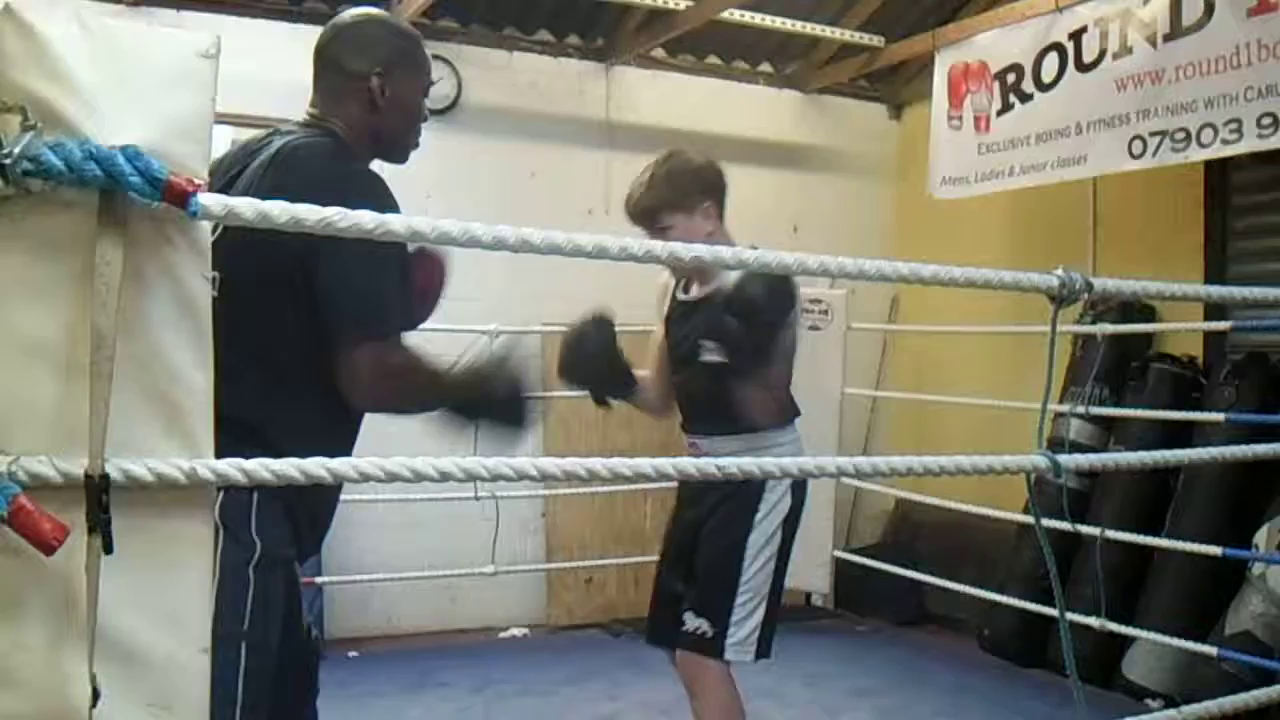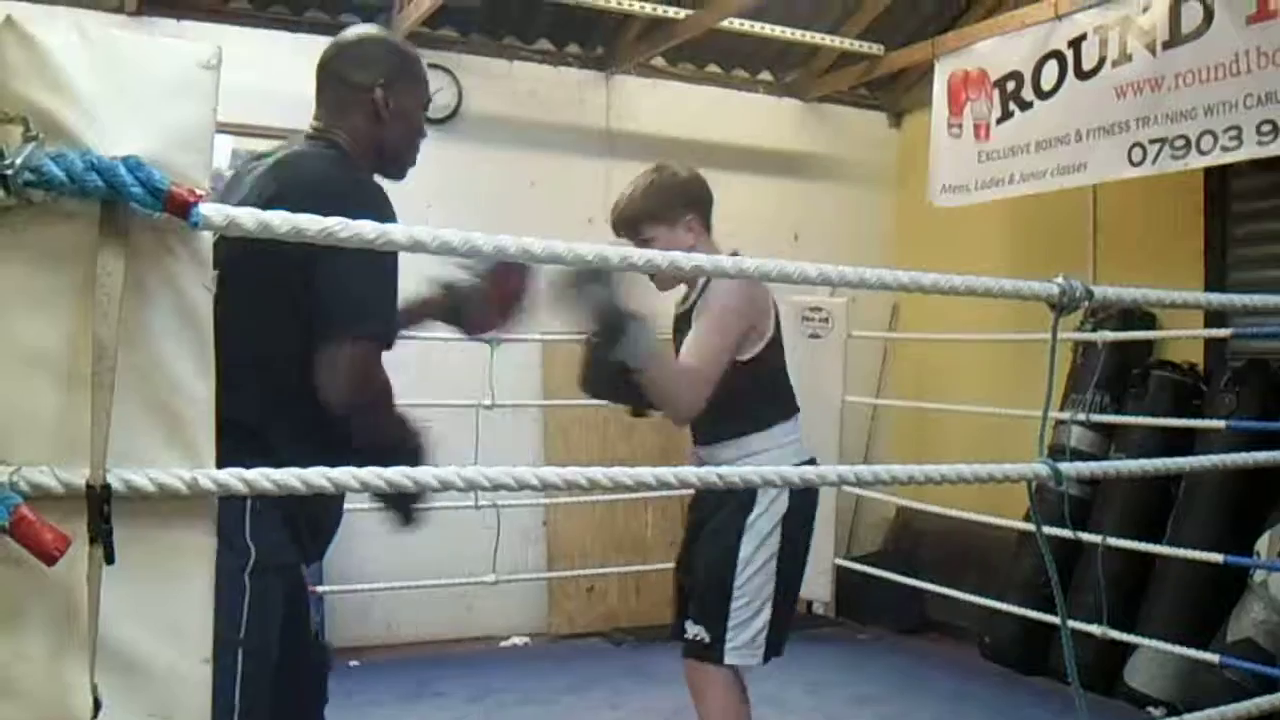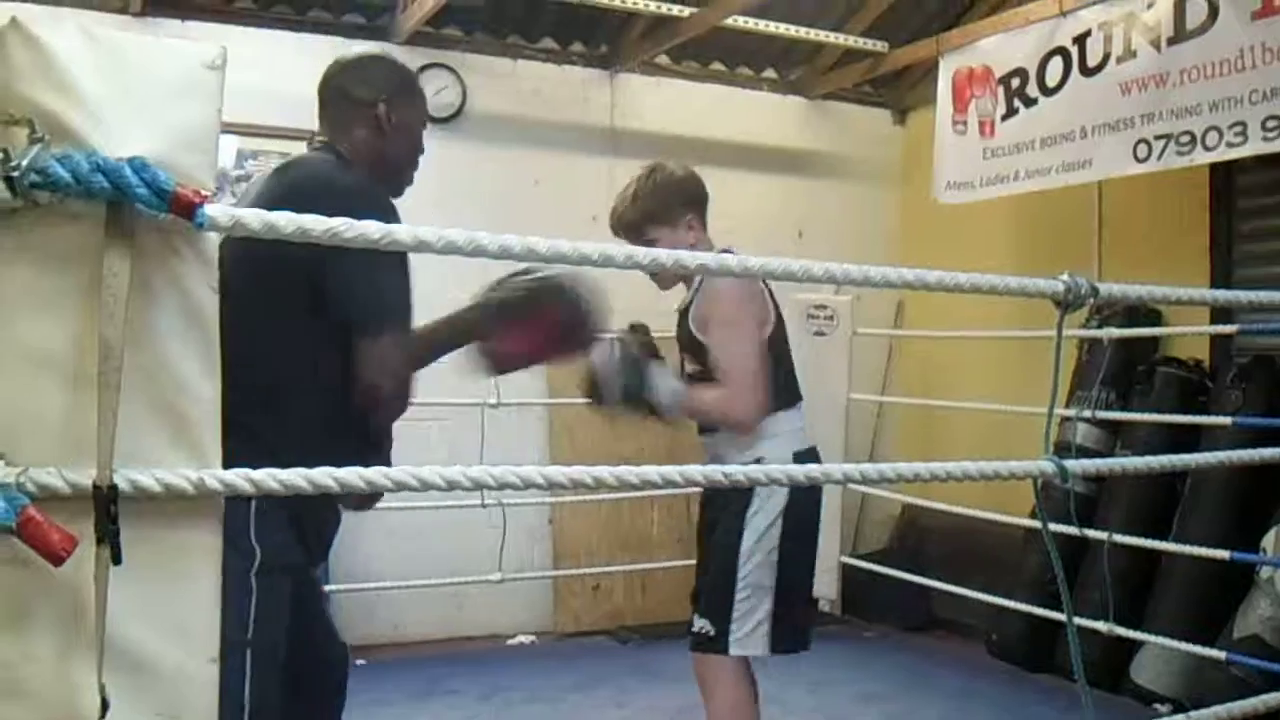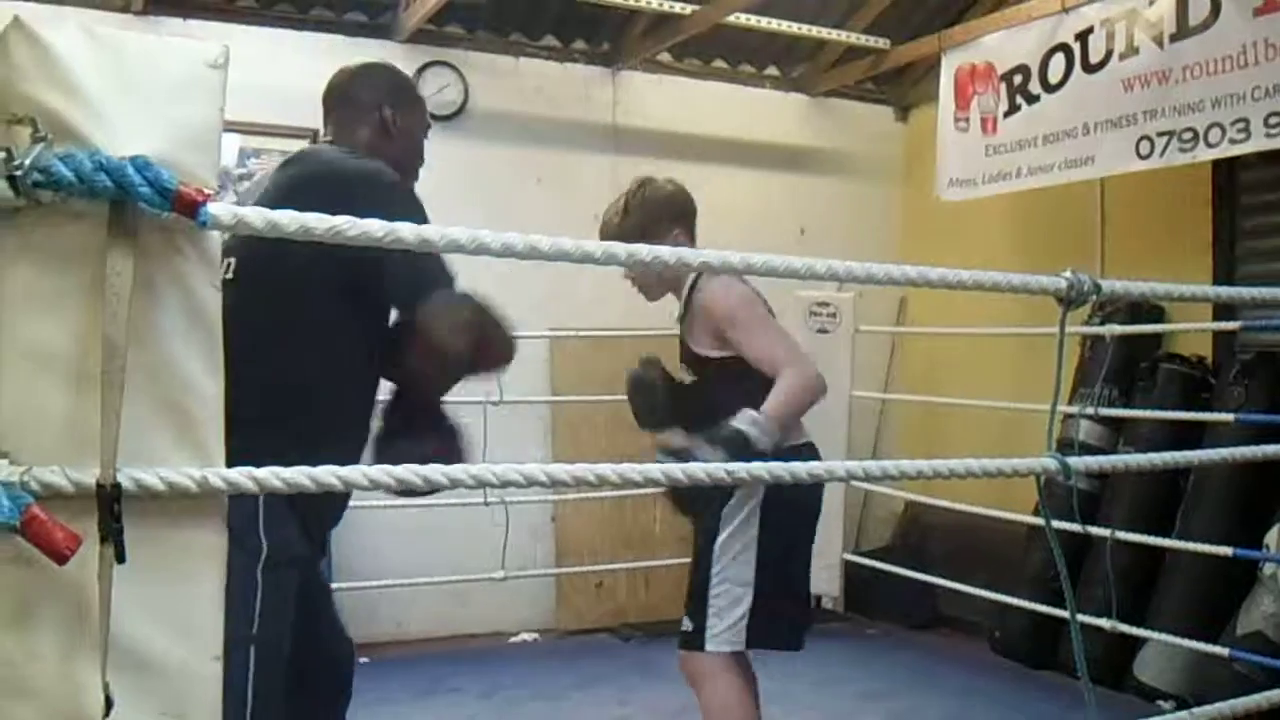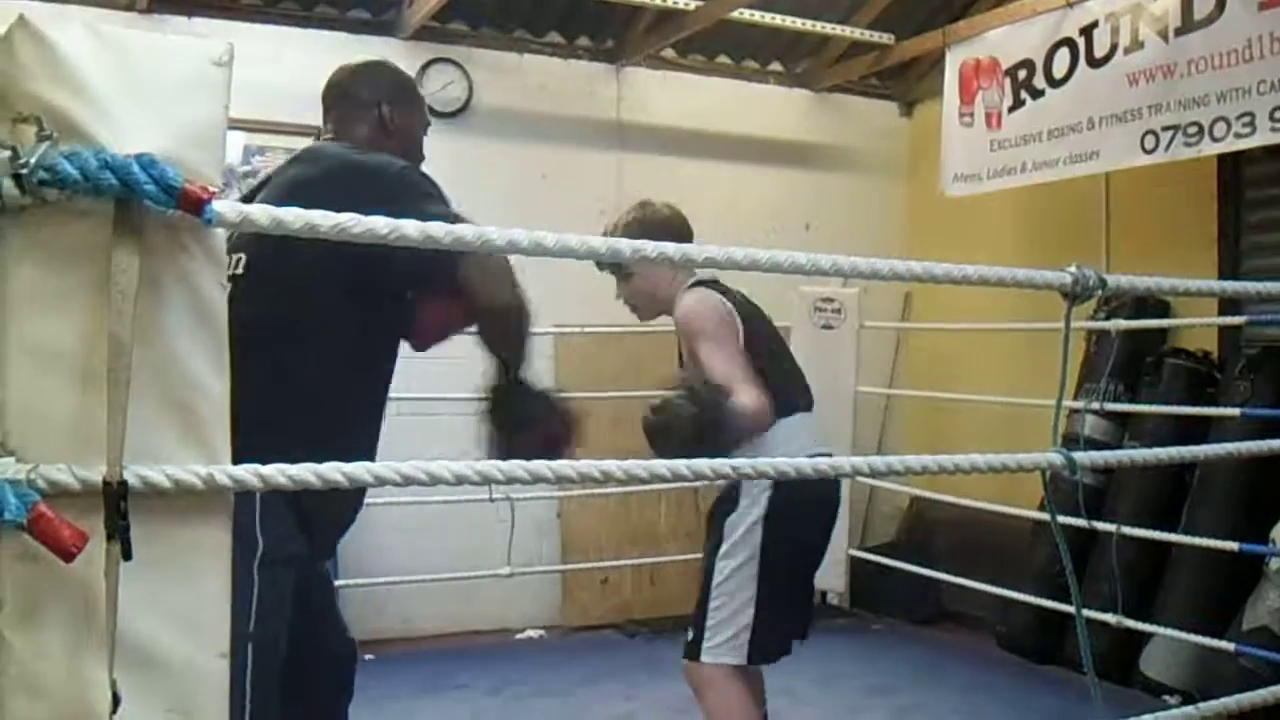
dt=0.1s
person 1, frame 1
left shoulder: (250, 160)
right shoulder: (349, 189)
right elbow: (369, 372)
left wrist: (380, 302)
right wrist: (476, 388)
left hip: (235, 479)
right hip: (239, 491)
person 1, frame 2
left shoulder: (268, 174)
right shoulder: (349, 199)
right elbow: (344, 382)
left wrist: (433, 306)
right wrist: (400, 451)
left hip: (243, 490)
right hip: (243, 499)
person 1, frame 3
left shoulder: (284, 189)
right shoulder: (348, 203)
right elbow: (383, 379)
left wrist: (468, 321)
right wrist: (368, 453)
left hip: (250, 496)
right hip: (240, 500)
person 1, frame 4
left shoulder: (283, 188)
right shoulder: (367, 190)
right elbow: (450, 338)
left wrist: (410, 351)
right wrist: (420, 401)
left hip: (262, 492)
right hip: (253, 489)
person 1, frame 5
left shoulder: (282, 188)
right shoulder: (371, 182)
right elbow: (494, 291)
left wrist: (407, 321)
right wrist: (513, 382)
left hip: (267, 491)
right hip: (249, 493)
person 2, frame 1
left shoulder: (758, 283)
right shoulder: (678, 286)
left elbow: (764, 409)
right elbow: (665, 398)
left wrist: (748, 359)
right wrist: (613, 379)
left hip: (760, 483)
right hip: (709, 479)
left knee: (706, 653)
right knee: (692, 649)
person 2, frame 2
left shoulder: (733, 289)
right shoulder: (695, 294)
left elbow: (686, 400)
left wrist: (622, 326)
right wrist: (632, 385)
left hip: (764, 488)
right hip: (723, 485)
left knee: (711, 660)
right knee: (706, 655)
person 2, frame 3
left shoulder: (724, 288)
right shoulder: (705, 289)
left elbow: (743, 406)
left wrist: (646, 383)
right wrist: (650, 378)
left hip: (767, 478)
left knee: (717, 655)
right knee: (722, 646)
person 2, frame 4
left shoulder: (714, 293)
right shoulder: (706, 294)
left elbow: (805, 379)
left wrist: (738, 444)
right wrist: (685, 406)
left hip: (769, 478)
right hip: (762, 477)
left knee: (707, 655)
right knee: (726, 644)
person 2, frame 5
left shoulder: (699, 308)
right shoulder: (717, 306)
left elbow: (752, 408)
left wrist: (704, 423)
right wrist: (692, 435)
left hip: (778, 488)
right hip: (794, 485)
left knee: (709, 664)
right knee: (730, 652)
